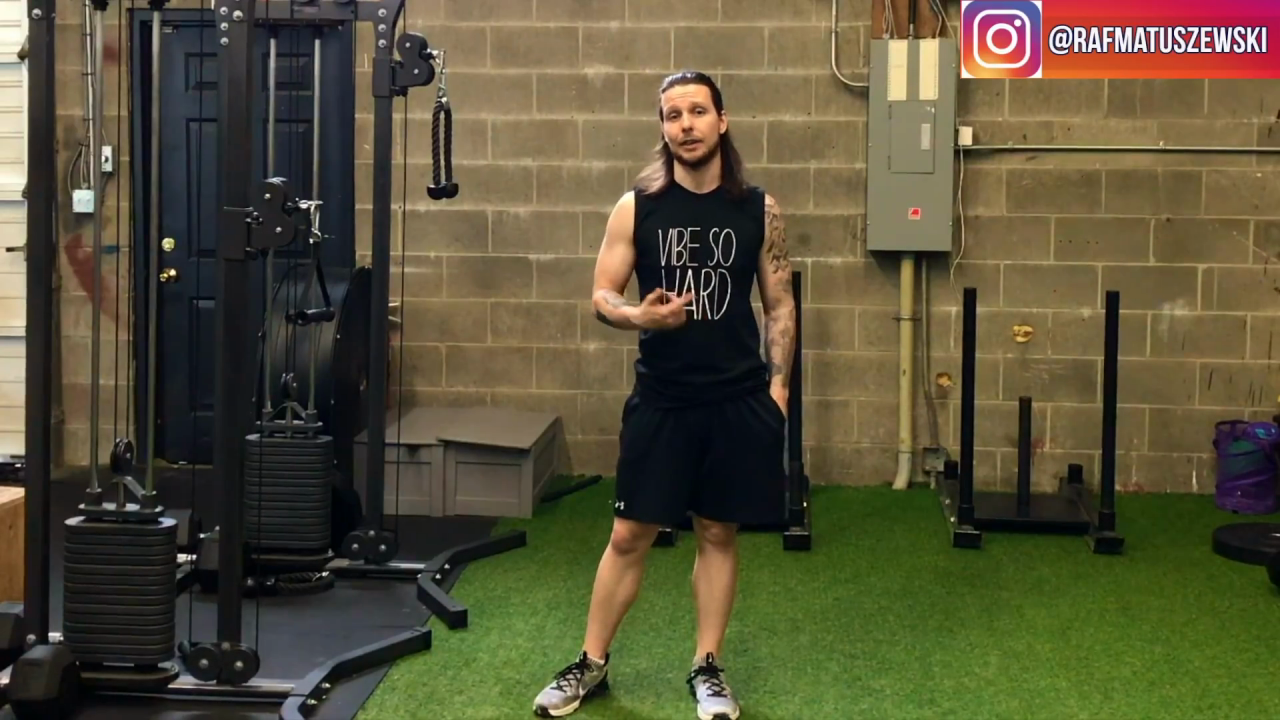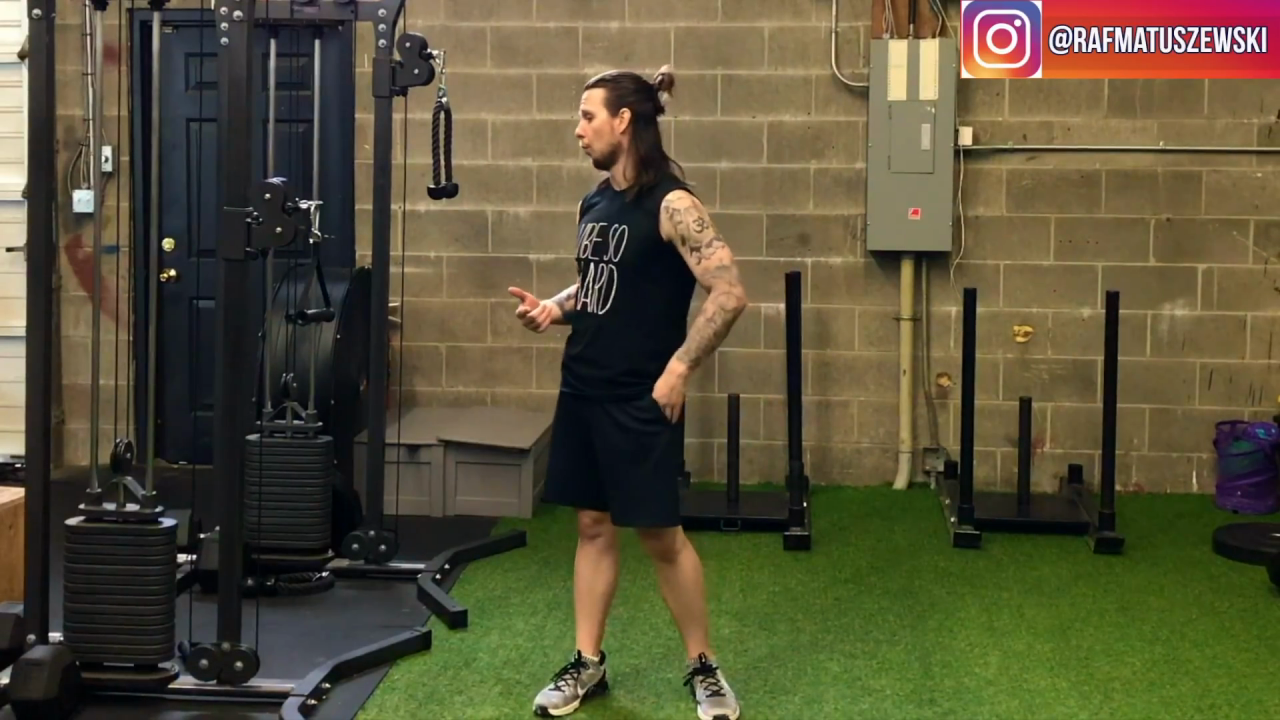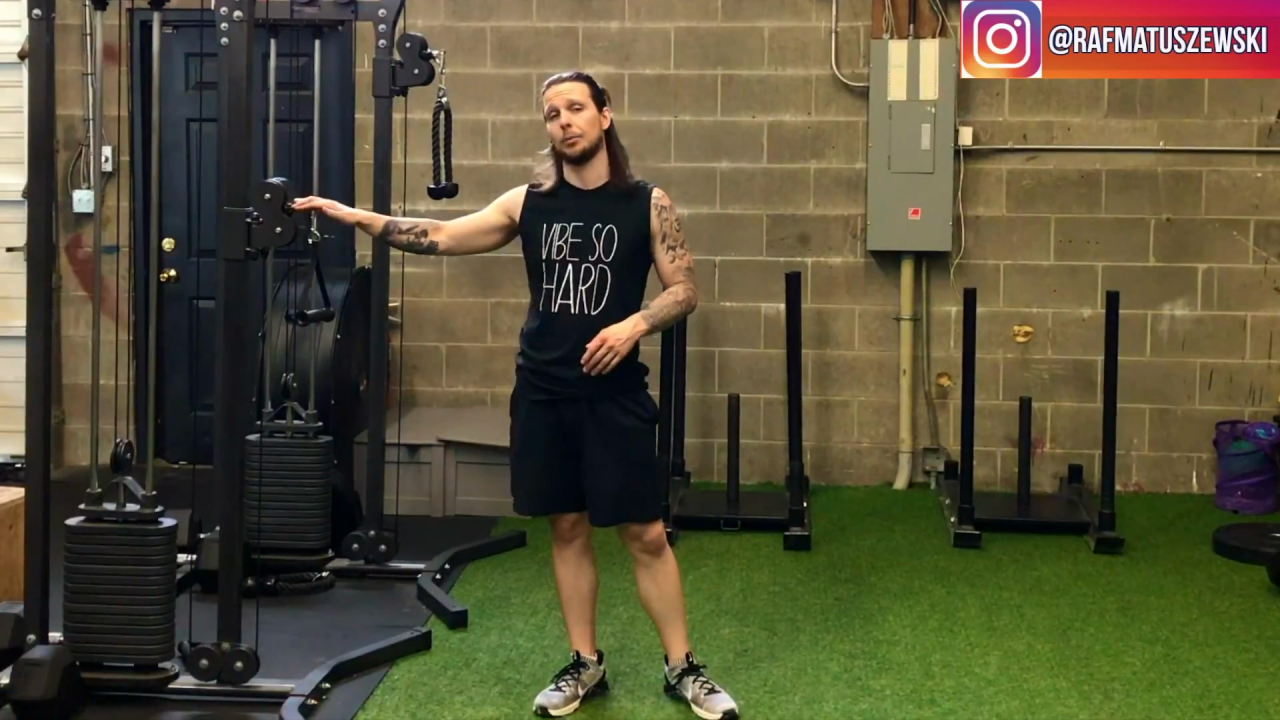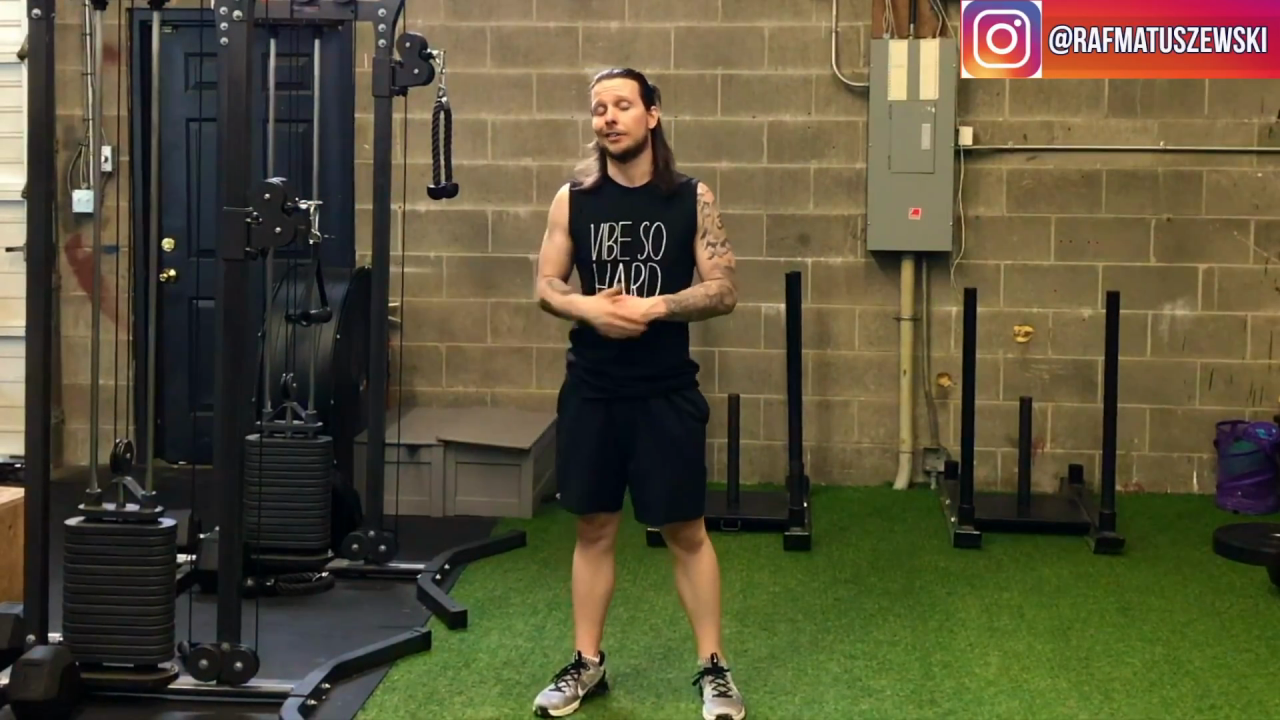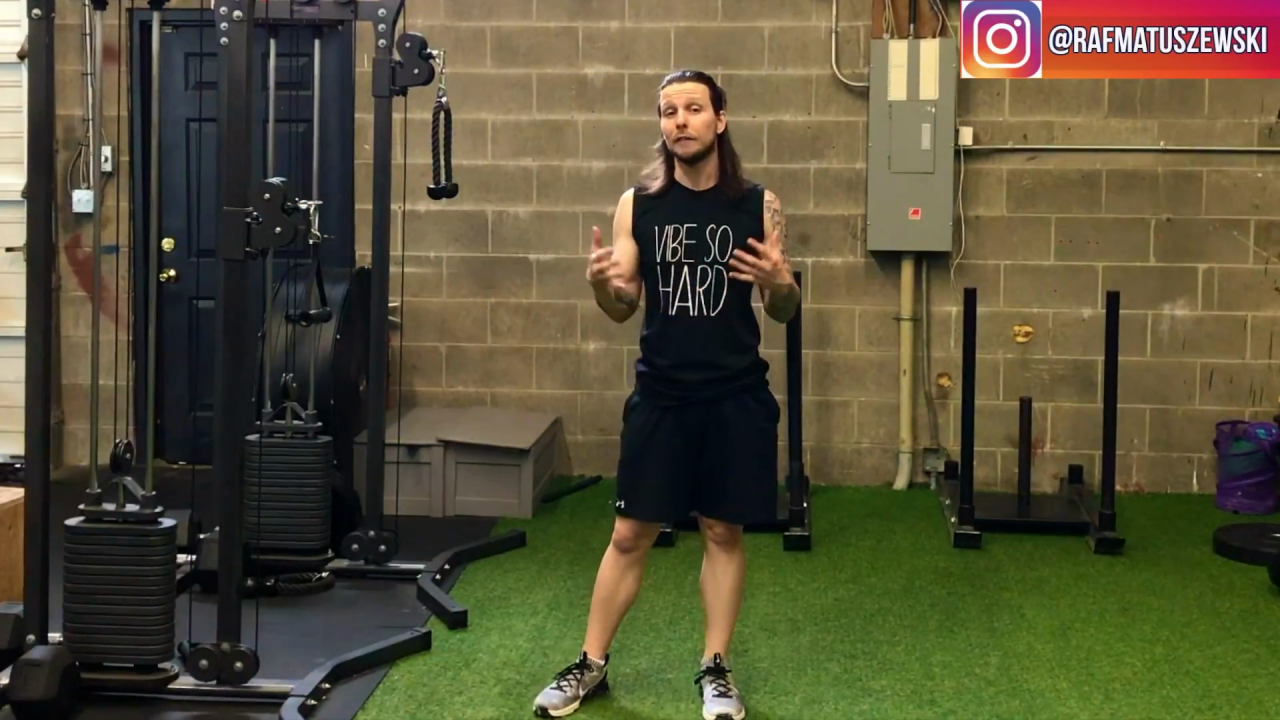
dt=1s
person 1, frame 1
left shoulder: (759, 210)
right shoulder: (636, 207)
left elbow: (780, 304)
right elbow: (602, 295)
left wrist: (778, 384)
right wrist: (636, 315)
left hip: (737, 398)
right hip: (660, 397)
left knee: (718, 532)
right knee: (630, 532)
right ankle: (591, 663)
person 1, frame 2
left shoulder: (673, 205)
right shoulder: (592, 203)
left elbow: (730, 293)
left wrist: (679, 368)
right wrist: (552, 308)
left hip: (639, 397)
right hip: (581, 390)
left knee: (661, 533)
right knee: (592, 525)
left ankle: (702, 666)
right ankle: (587, 662)
person 1, frame 3
left shoulder: (648, 203)
right shoulder: (527, 202)
left elbow: (685, 289)
right elbow: (440, 237)
left wrist: (635, 324)
right wrist: (358, 216)
left hip: (615, 394)
right hip: (542, 392)
left knee: (645, 532)
right knee: (567, 528)
left ankle: (682, 666)
right ankle: (585, 663)
person 1, frame 4
left shoulder: (692, 198)
right shoulder: (573, 198)
left elbow: (722, 290)
right elbow: (546, 285)
left wrist: (654, 307)
right wrist: (590, 305)
left hip: (666, 392)
right hip: (591, 391)
left knee: (684, 530)
right knee: (593, 526)
left ankle: (712, 667)
right ankle: (587, 663)
person 1, frame 5
left shoulder: (759, 204)
right shoulder: (638, 203)
left elbow: (785, 311)
right elbow: (623, 304)
left wrist: (780, 283)
right wrist: (600, 284)
left hip: (737, 395)
right hip: (659, 394)
left knee: (724, 531)
right knee: (630, 532)
left ankle: (715, 668)
right ankle: (591, 664)
